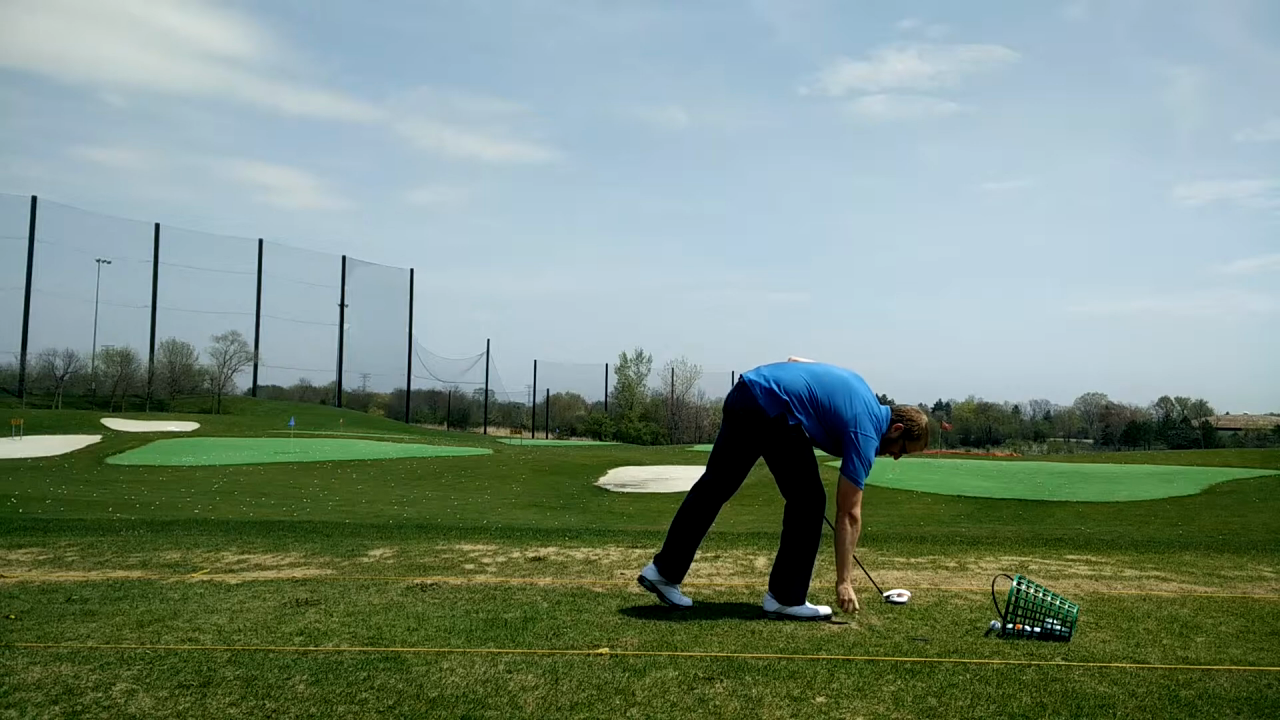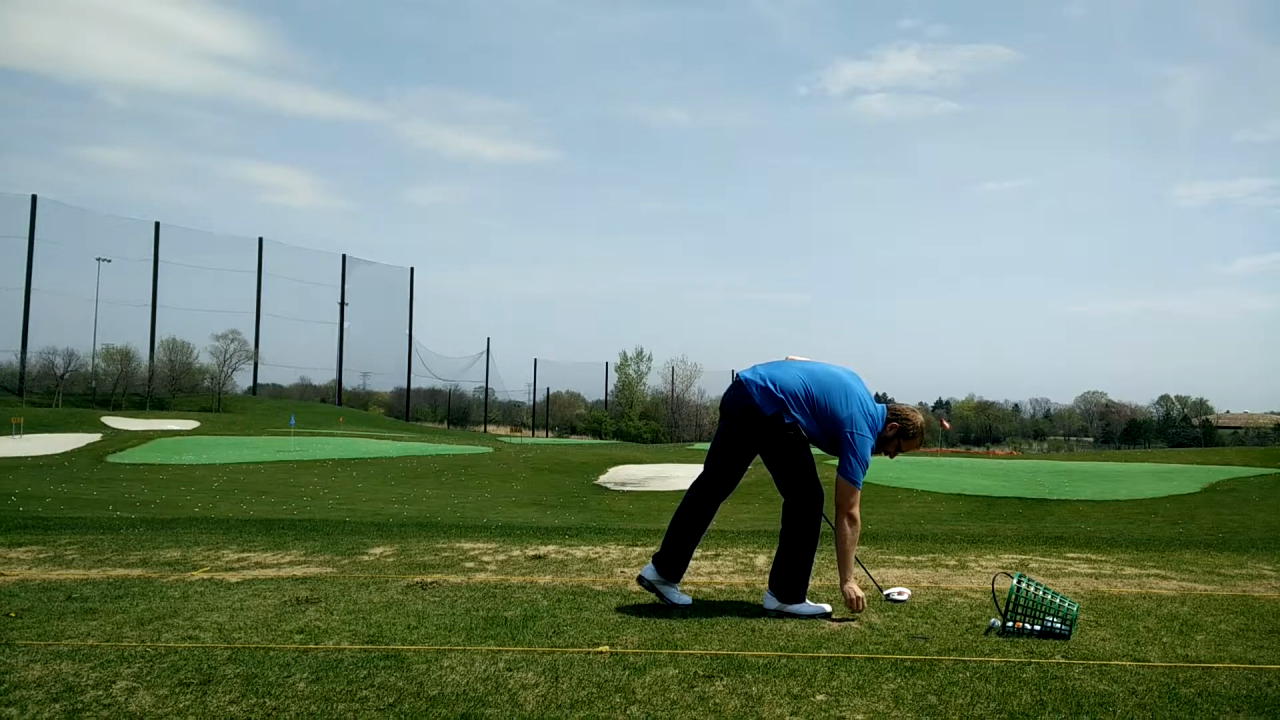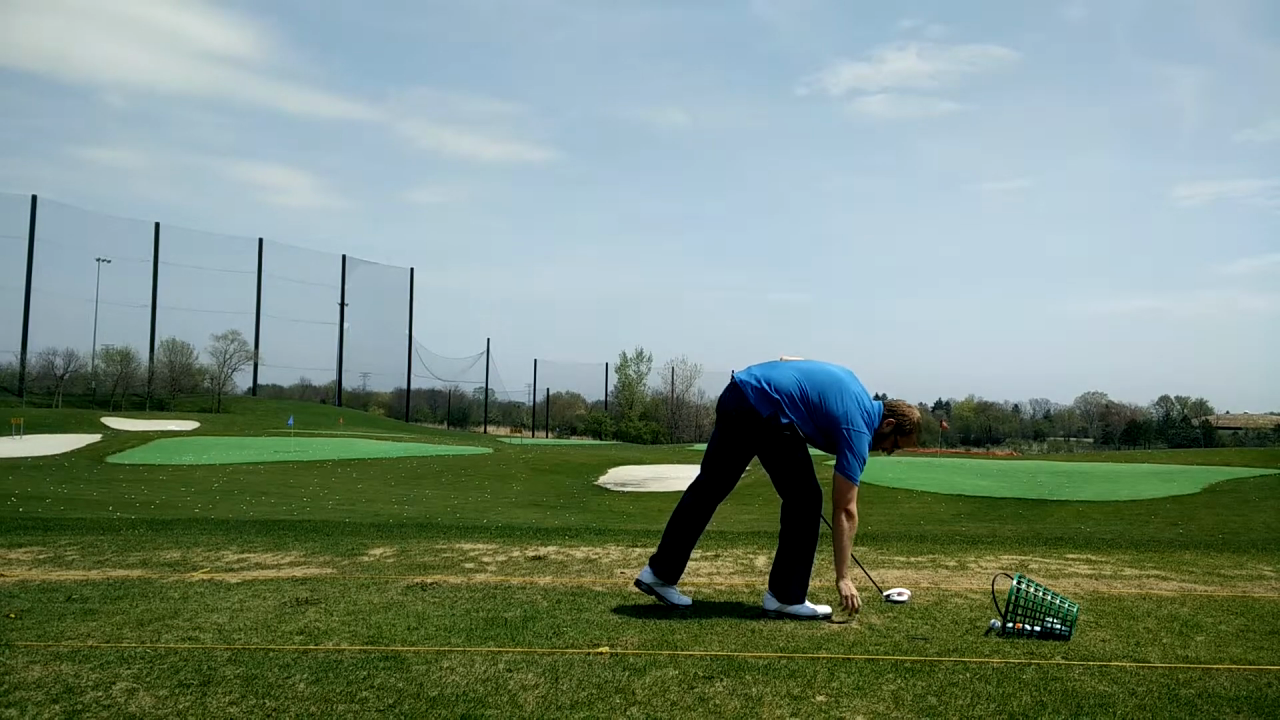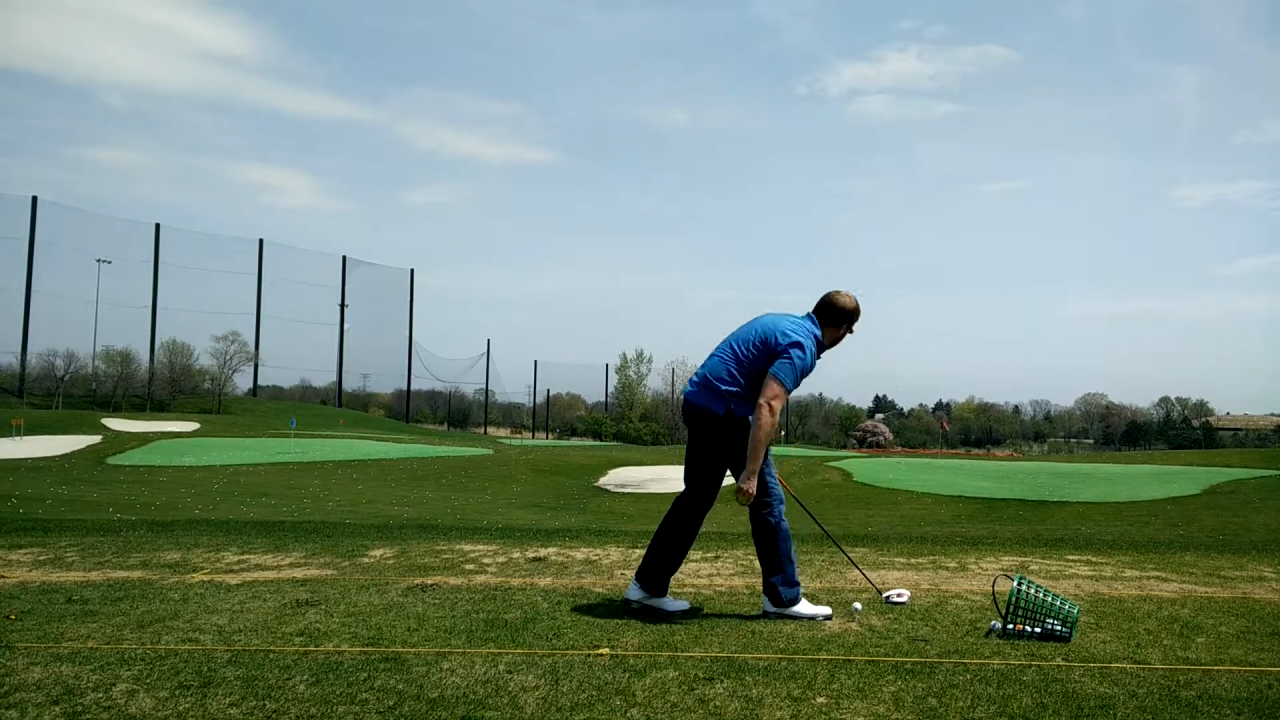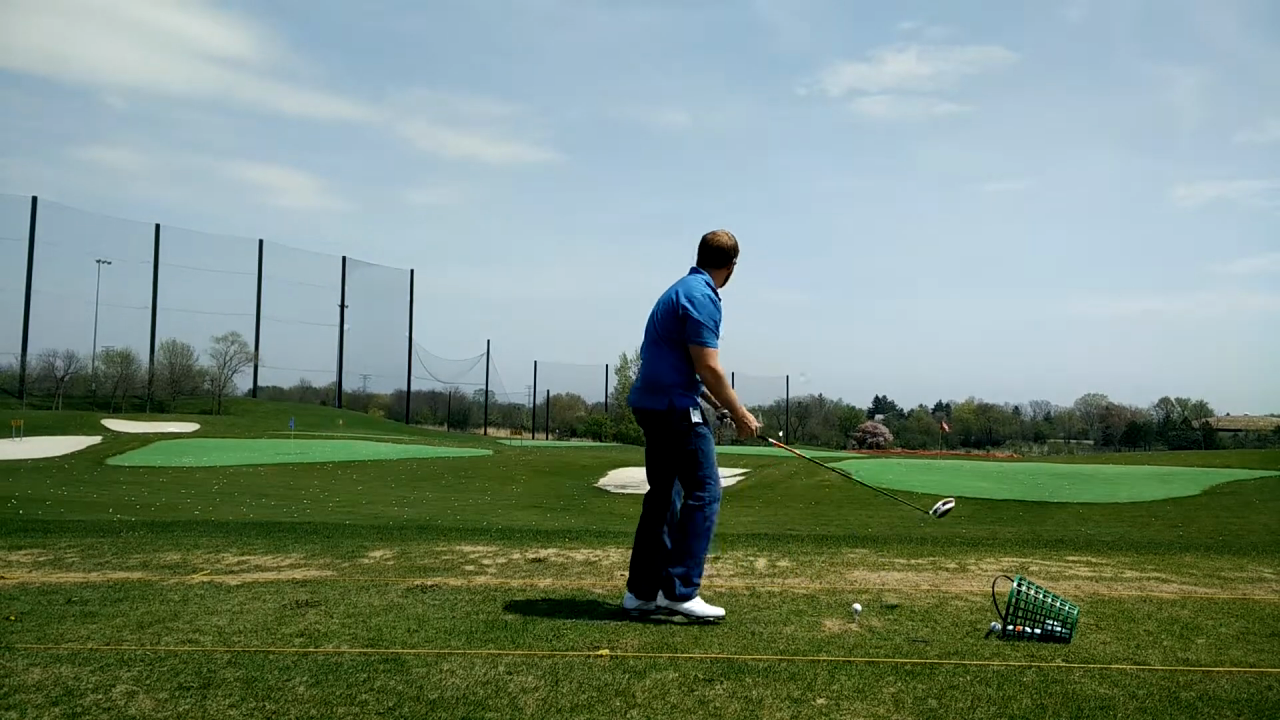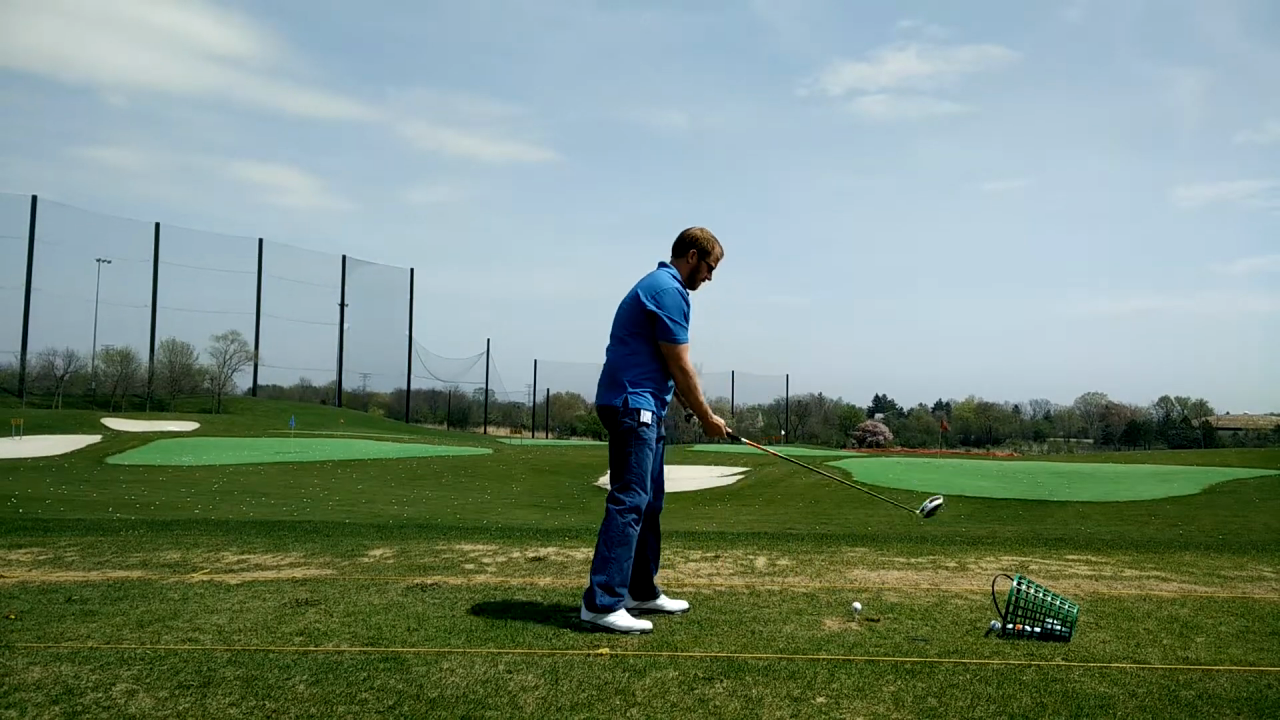
dt=0.5s
person 1, frame 1
left shoulder: (863, 395)
right shoulder: (865, 432)
left elbow: (794, 361)
right elbow: (849, 514)
right wrist: (843, 581)
left hip: (745, 395)
right hip: (773, 412)
left knee: (713, 487)
right knee: (808, 503)
left ankle: (664, 570)
right ankle: (786, 598)
person 1, frame 2
left shoulder: (856, 391)
right shoulder: (861, 431)
left elbow: (793, 359)
right elbow: (847, 514)
right wrist: (847, 580)
left hip: (741, 393)
right hip: (770, 410)
left knee: (710, 486)
right knee: (806, 500)
left ankle: (662, 570)
right ankle: (786, 595)
person 1, frame 3
left shoulder: (851, 385)
right shoulder: (858, 428)
left elbow: (786, 361)
right elbow: (845, 510)
right wrist: (843, 577)
left hip: (737, 395)
right hip: (767, 413)
left knee: (708, 488)
right knee: (805, 500)
left ankle: (660, 572)
right ankle: (786, 596)
person 1, frame 4
left shoulder: (779, 321)
right shoulder: (801, 347)
right elbow: (768, 407)
right wrist: (752, 470)
left hip: (699, 402)
right hip: (726, 411)
left knee: (697, 497)
right knee: (767, 501)
left ankle: (647, 585)
right ankle: (784, 598)
person 1, frame 5
left shoulder: (684, 289)
right shoulder: (702, 297)
right elbow: (708, 368)
left wrist: (720, 406)
right wrist: (740, 414)
left hip: (651, 404)
right hip: (674, 407)
left knee: (663, 497)
right knee: (703, 493)
left ankle: (643, 590)
right ankle: (680, 591)
person 1, frame 6
left shoulder: (657, 285)
right shoulder: (669, 290)
right elbow: (680, 366)
left wrist: (694, 411)
right wrist: (706, 416)
left hip: (637, 405)
right hip: (632, 406)
left knee: (649, 502)
right knee: (629, 499)
left ankle: (641, 590)
right ankle: (601, 602)
